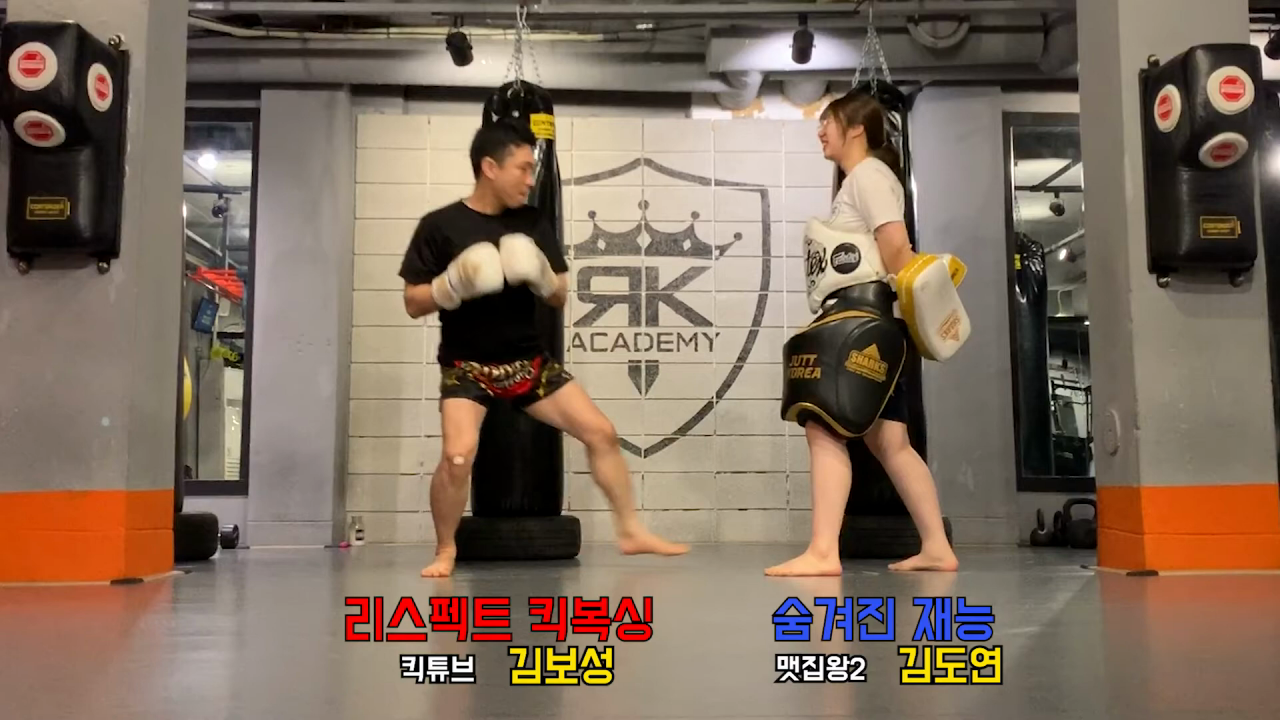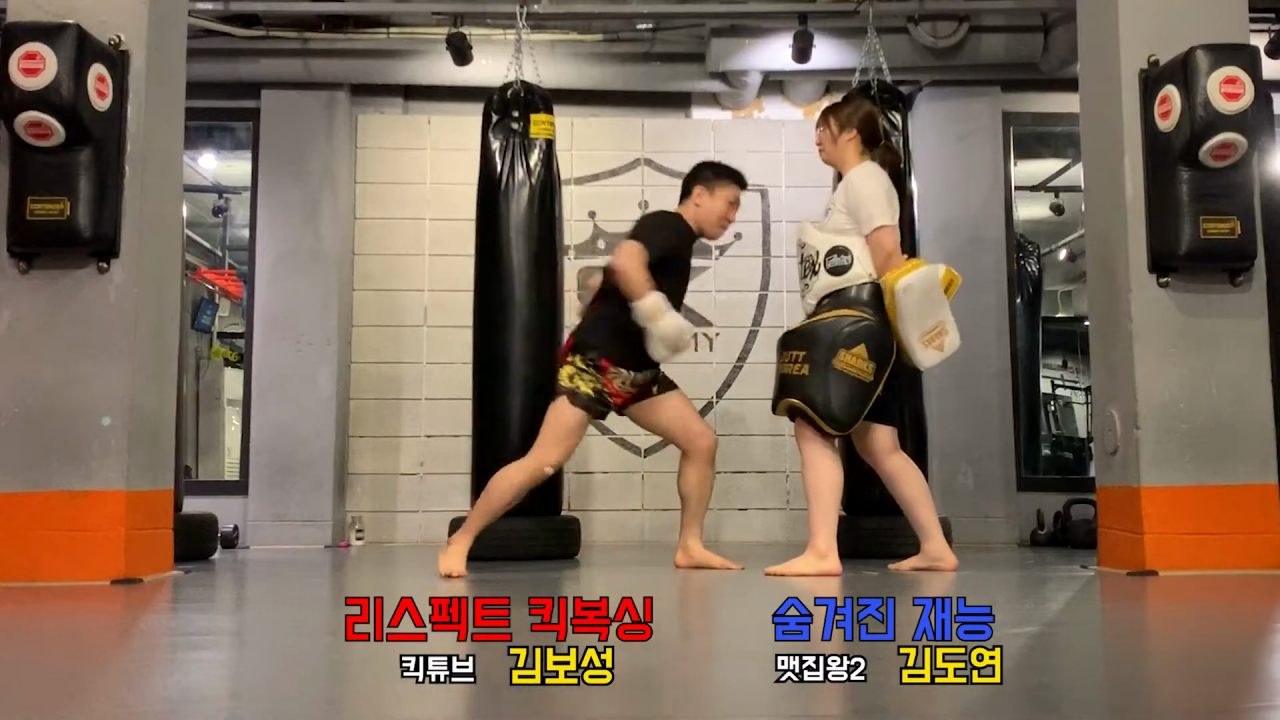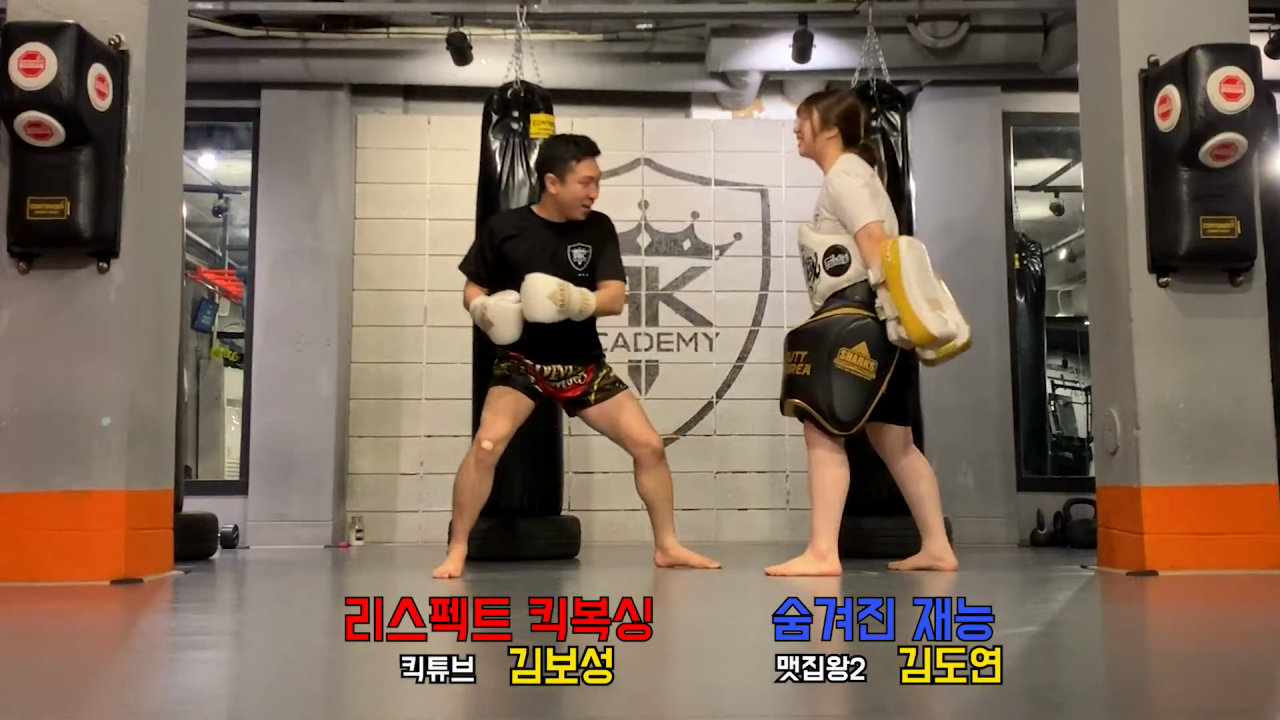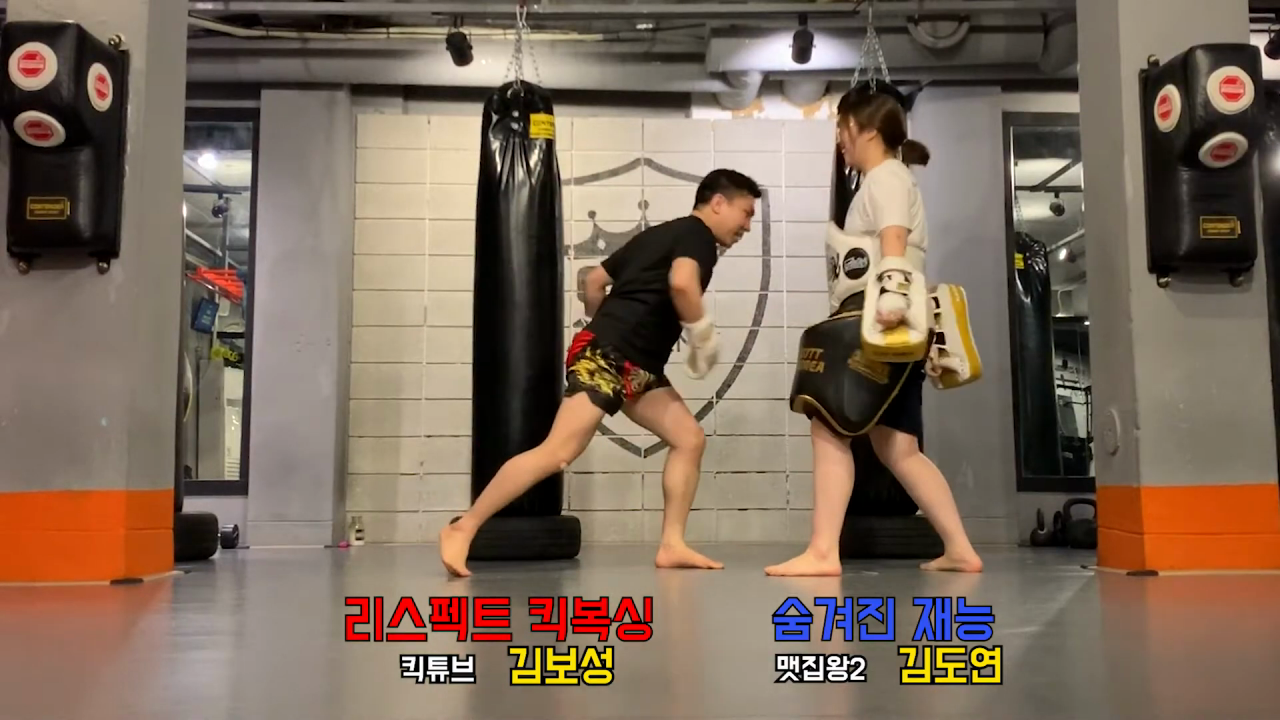
dt=0.7s
person 1, frame 1
left shoulder: (868, 175)
right shoulder: (857, 181)
left elbow: (896, 245)
right elbow: (877, 252)
left hip: (865, 319)
left knee: (824, 427)
right knee: (886, 441)
left ankle: (823, 553)
right ankle: (937, 548)
person 1, frame 2
left shoulder: (863, 178)
right shoulder: (862, 182)
left elbow: (887, 251)
right elbow: (882, 255)
left knee: (812, 428)
right knee: (879, 446)
left ankle: (822, 551)
right ankle: (936, 548)
person 1, frame 3
left shoulder: (842, 176)
right shoulder: (851, 173)
left elbow: (875, 243)
right elbow: (880, 245)
left knee: (824, 428)
right knee: (892, 440)
left ankle: (822, 553)
right ankle: (937, 548)
person 1, frame 4
left shoulder: (887, 177)
right shoulder: (879, 182)
left elbow: (895, 243)
left hip: (885, 328)
right hip: (882, 329)
left knee: (829, 428)
right knee: (897, 448)
left ankle: (823, 552)
right ankle: (960, 550)
person 2, frame 1
left shoulder: (531, 221)
right shoulder: (439, 226)
left elbow: (561, 291)
right elbow: (414, 299)
left wrist: (540, 275)
right wrist: (453, 284)
left hip: (529, 362)
right hip: (466, 365)
left knee: (601, 433)
right knee: (458, 456)
left ankle: (631, 531)
right ankle: (446, 549)
person 2, frame 2
left shoulder: (672, 239)
right shoulder: (668, 228)
right elbow: (623, 261)
right wrist: (657, 312)
left hip: (637, 371)
right hip: (594, 363)
left knee: (703, 443)
right knee: (544, 461)
left ankle: (690, 546)
right ankle: (461, 541)
person 2, frame 3
left shoulder: (598, 229)
right shoulder: (504, 228)
left elbow: (613, 295)
right elbow: (472, 289)
left wrist: (569, 299)
right wrist: (487, 311)
left hip: (583, 365)
right hip: (521, 362)
left knee: (649, 445)
right knee: (488, 444)
left ankle: (668, 546)
right ankle: (457, 551)
person 2, frame 4
left shoulder: (658, 236)
right shoulder: (696, 236)
left elbow: (595, 282)
right elbow: (682, 282)
left wrist: (601, 320)
right wrist: (703, 335)
left hip: (634, 365)
right hip: (607, 355)
left knee: (690, 439)
right knee: (558, 453)
left ankle: (672, 546)
right ankle: (462, 530)
